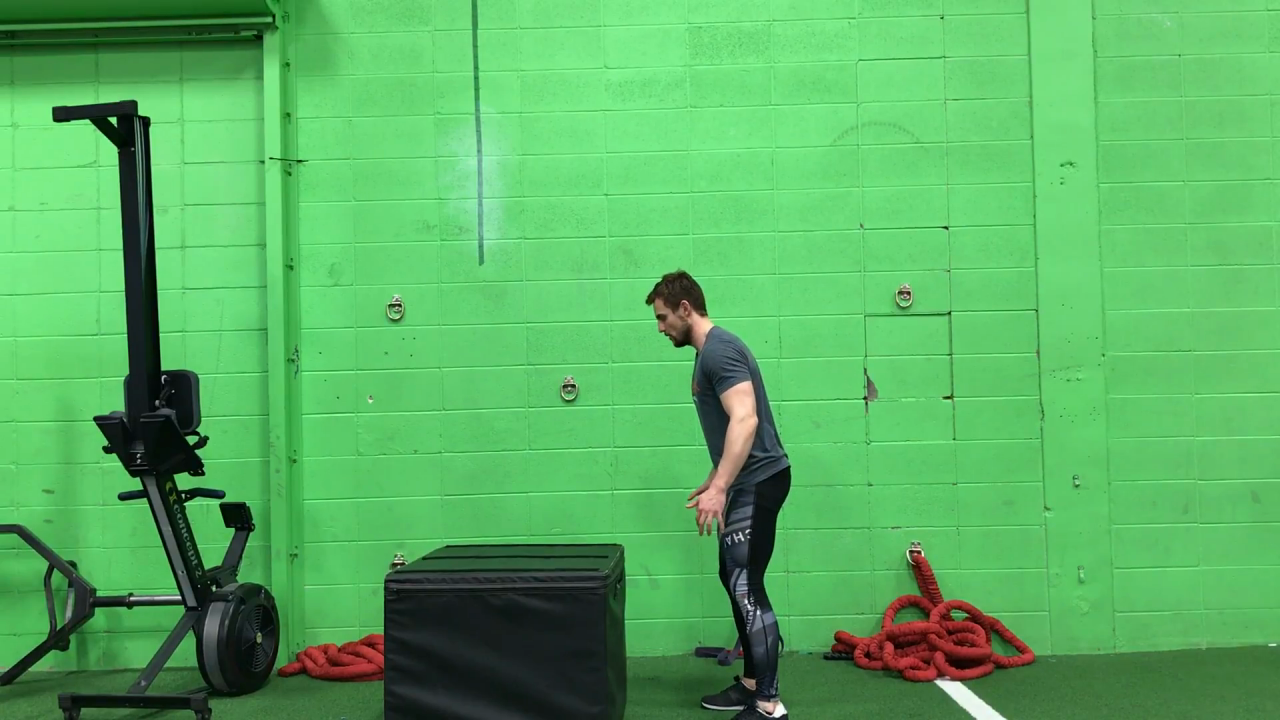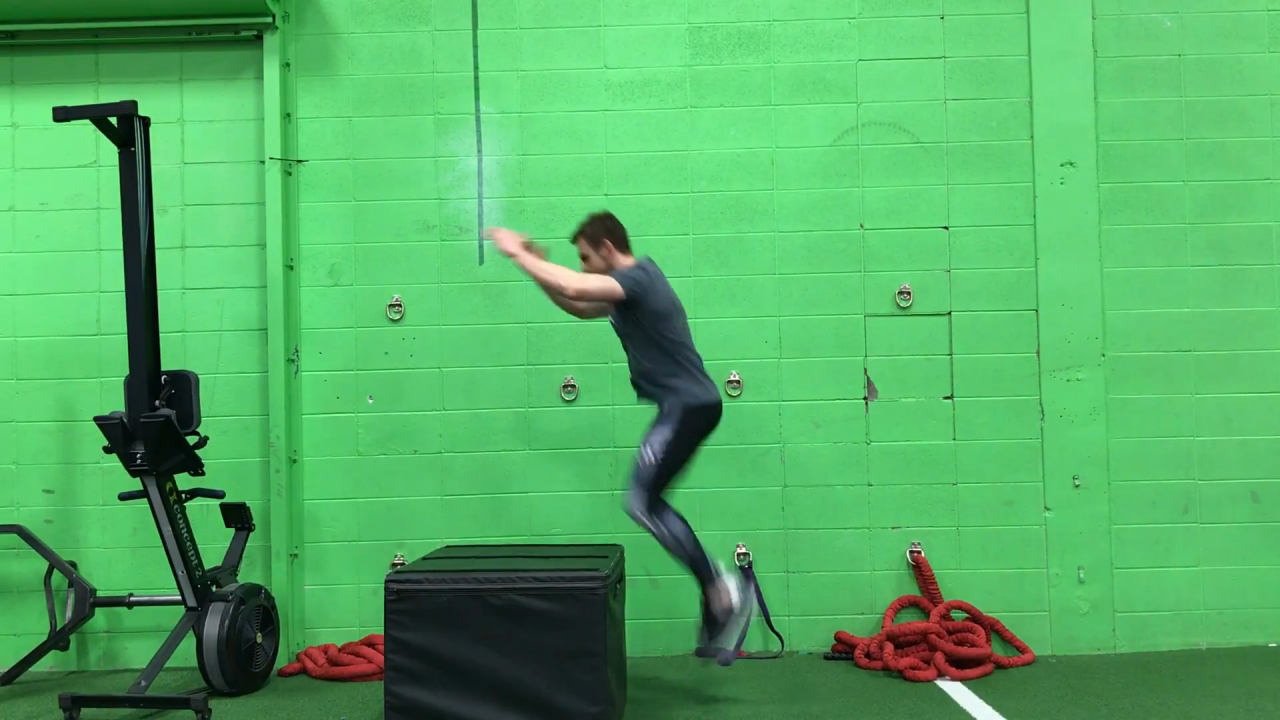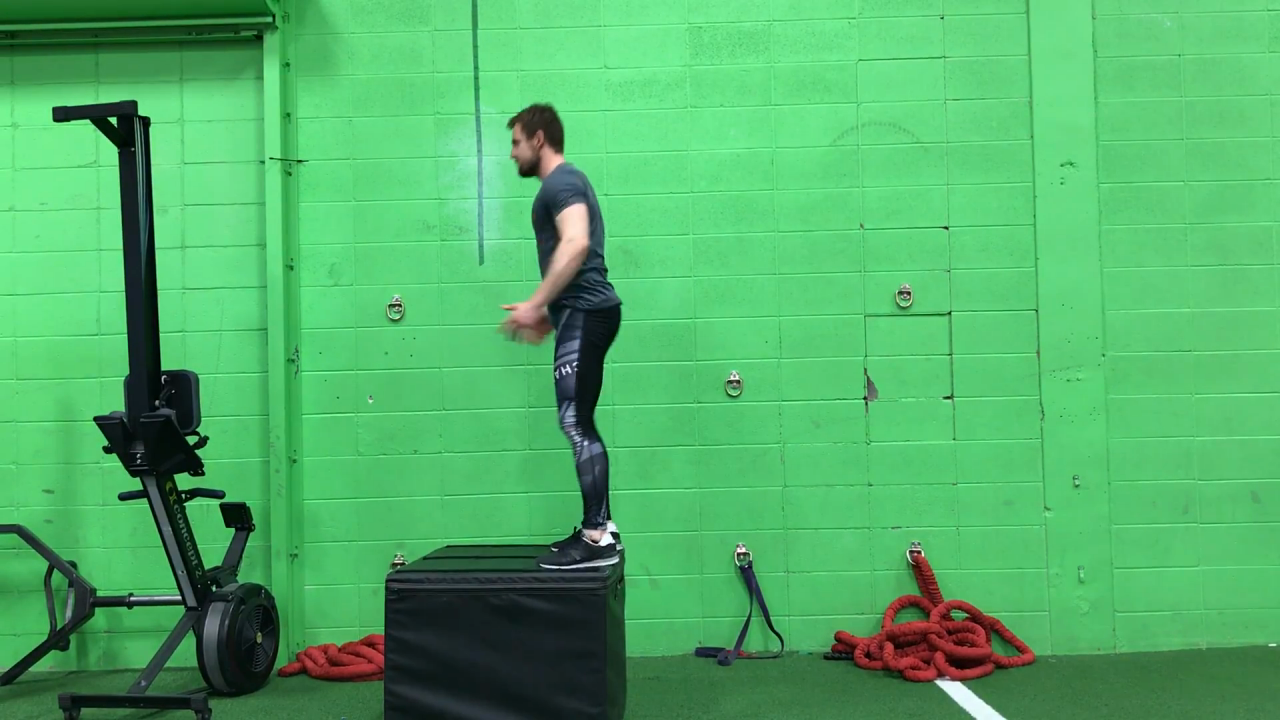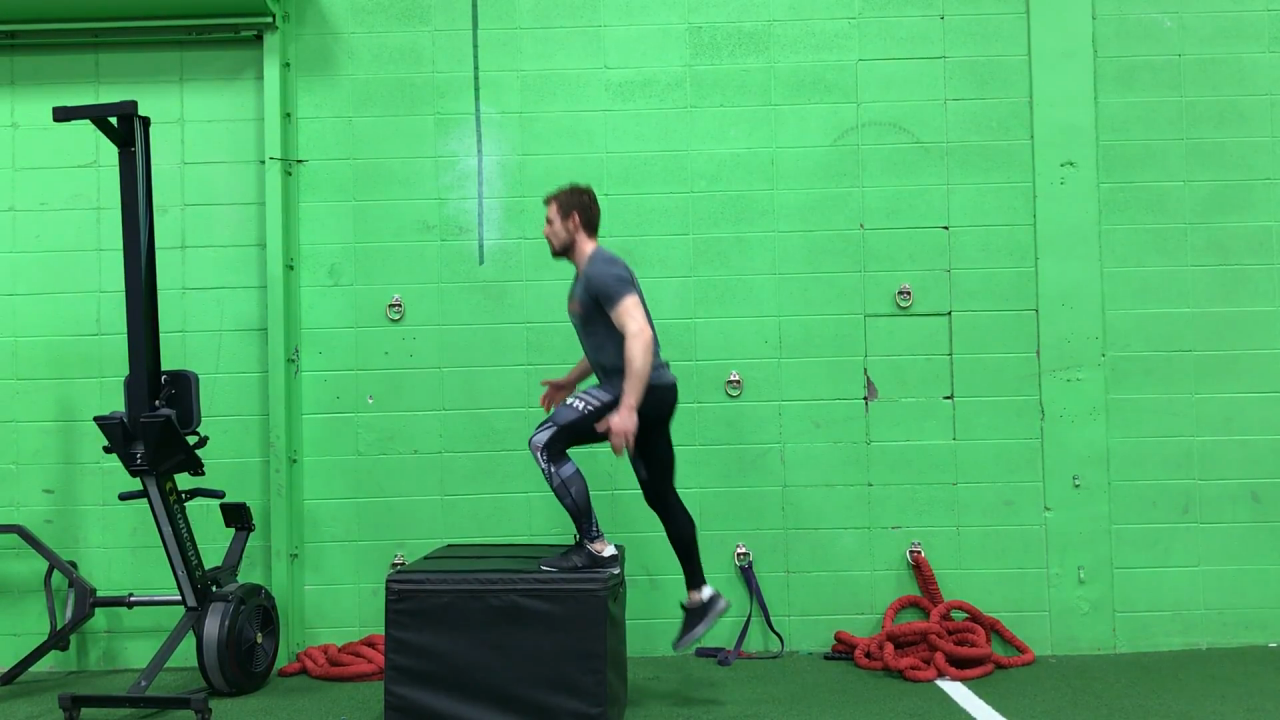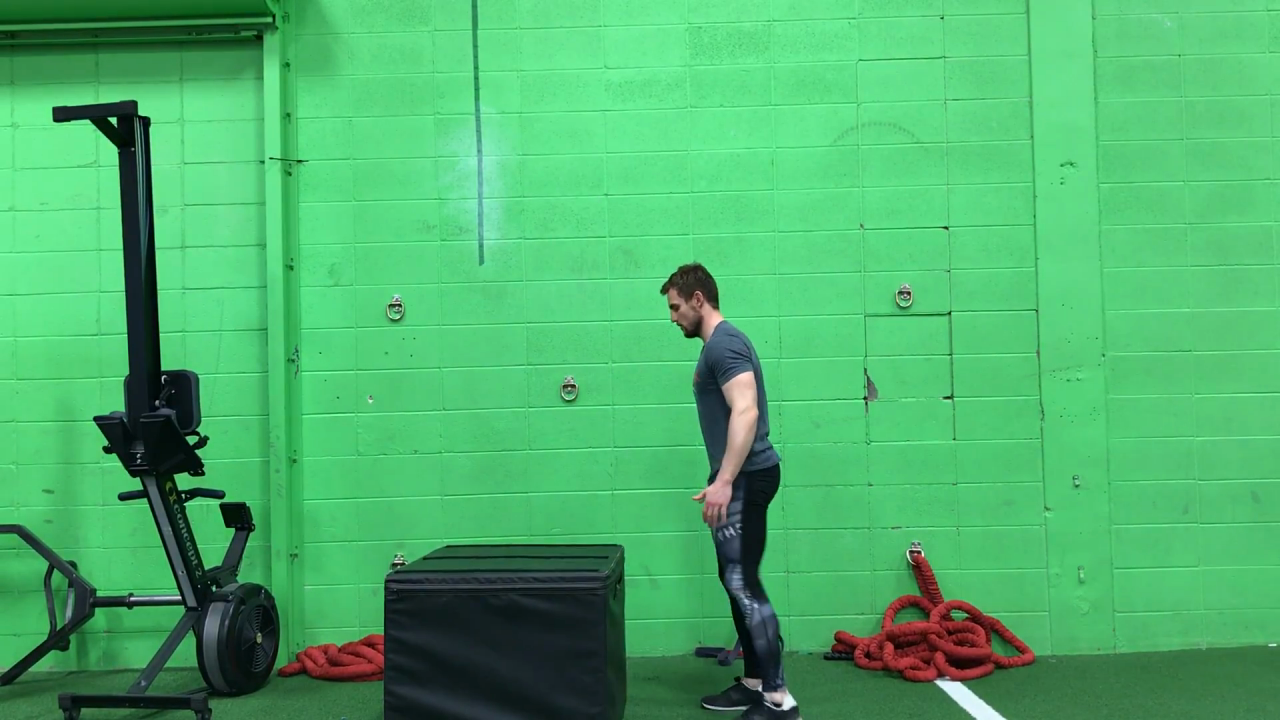
dt=1s
person 1, frame 1
left shoulder: (719, 350)
right shoulder: (709, 351)
left elbow: (745, 421)
left wrist: (718, 489)
right wrist: (713, 480)
left hip: (757, 482)
right hip: (746, 482)
left knee: (746, 588)
right knee: (735, 583)
right ankle: (752, 684)
person 1, frame 2
left shoulder: (637, 278)
right shoulder: (633, 281)
left elbow: (572, 286)
right elbow: (580, 304)
left wrist: (519, 255)
right wrist: (534, 262)
left hip: (690, 407)
right hip: (684, 405)
left knee: (641, 501)
right knee: (647, 501)
left ankle: (722, 590)
right ankle: (719, 598)
person 1, frame 3
left shoulder: (561, 181)
right shoulder: (566, 183)
left elbow: (575, 244)
left wrist: (537, 304)
right wrist: (548, 313)
left hip: (584, 313)
right hip: (585, 312)
left knee: (575, 421)
right knee: (579, 421)
left ankle: (596, 537)
right ankle: (600, 527)
person 1, frame 4
left shoulder: (601, 271)
right shoulder: (587, 275)
left elbow: (640, 335)
left wrist: (626, 409)
right wrist: (571, 381)
left hip: (642, 393)
right hip: (649, 395)
left knee: (545, 442)
right knee: (661, 496)
left ankle: (595, 549)
right ankle: (700, 596)
person 1, frame 5
left shoulder: (725, 343)
right shoulder: (717, 346)
left elbow: (747, 413)
left wrist: (724, 481)
right wrist: (720, 482)
left hip: (746, 477)
right hip: (741, 477)
left knee: (742, 584)
right knee: (740, 581)
